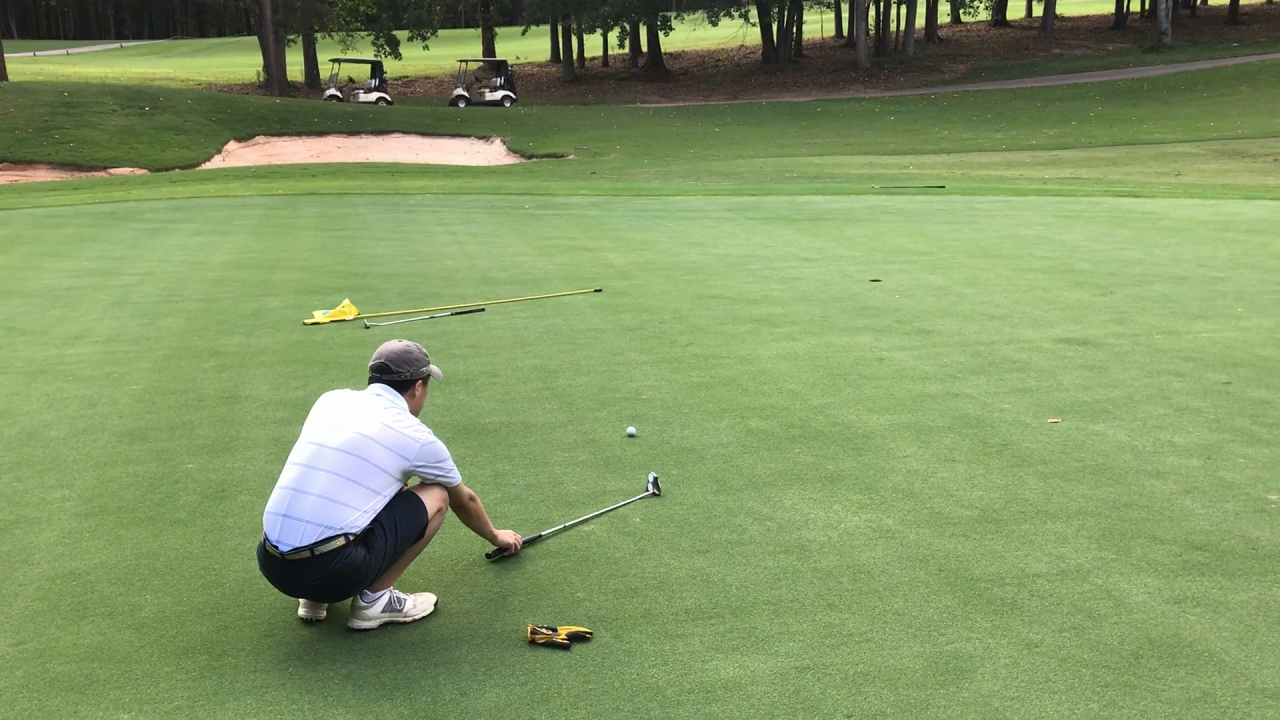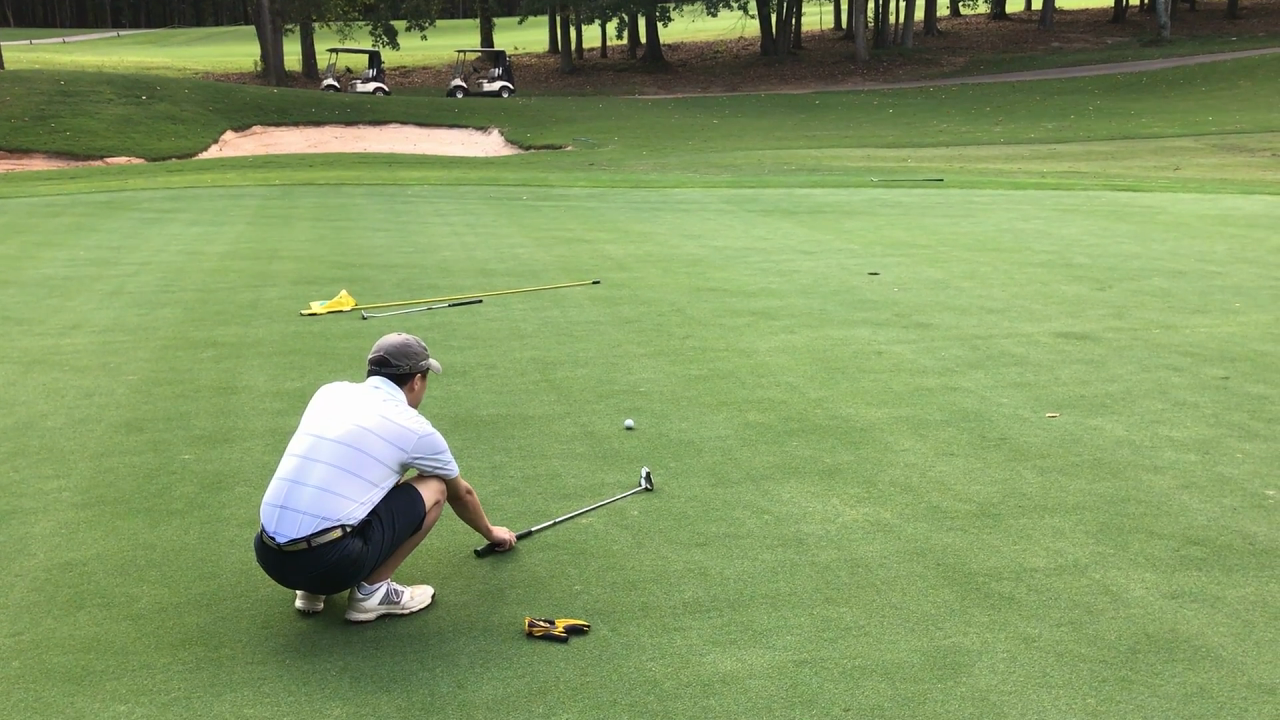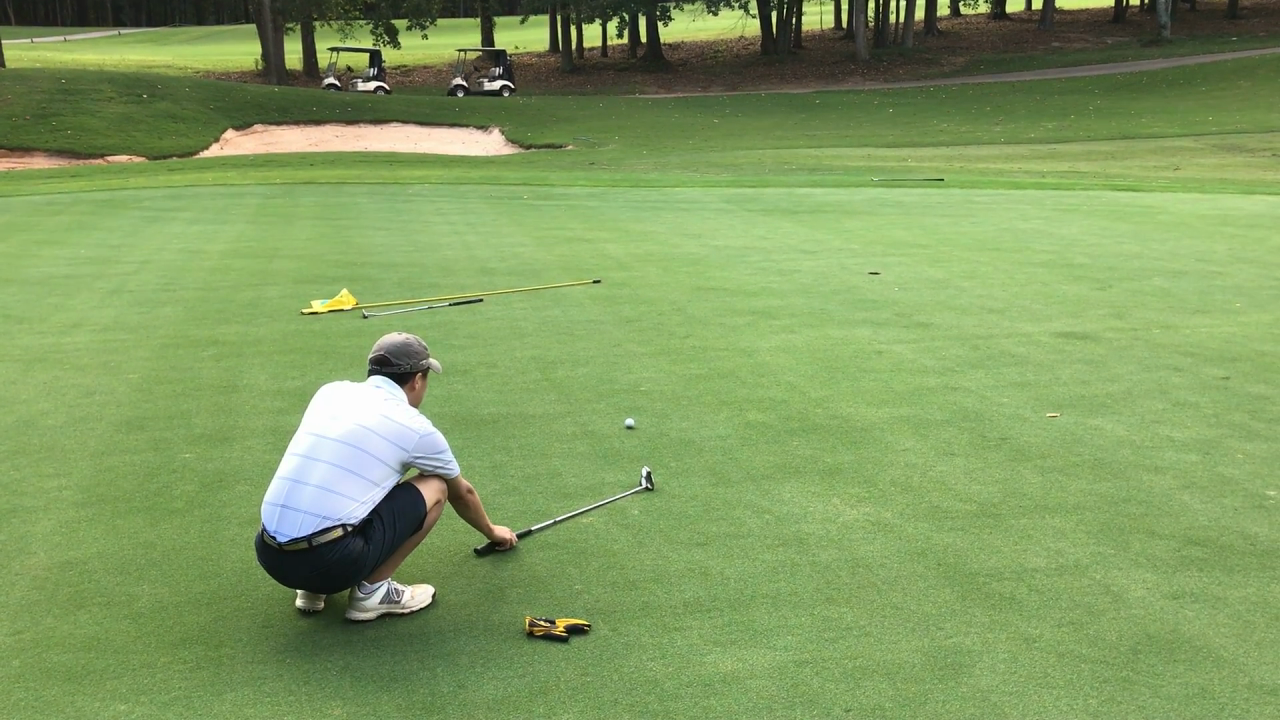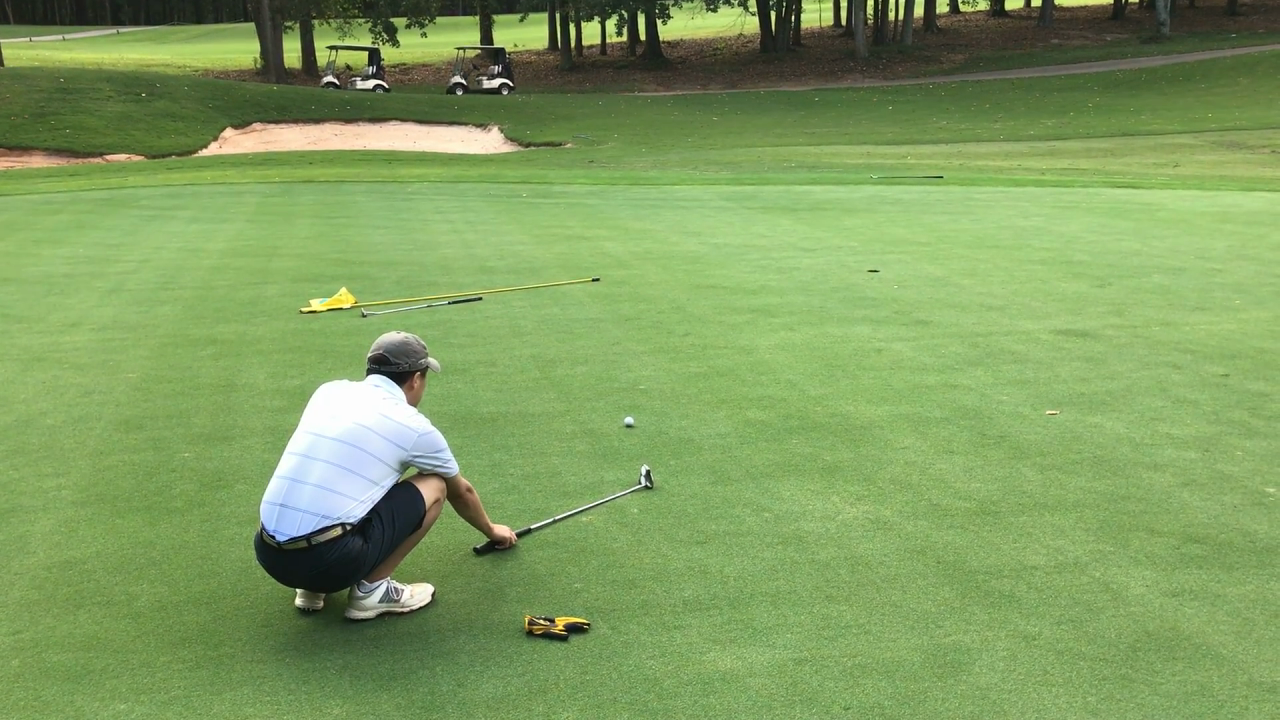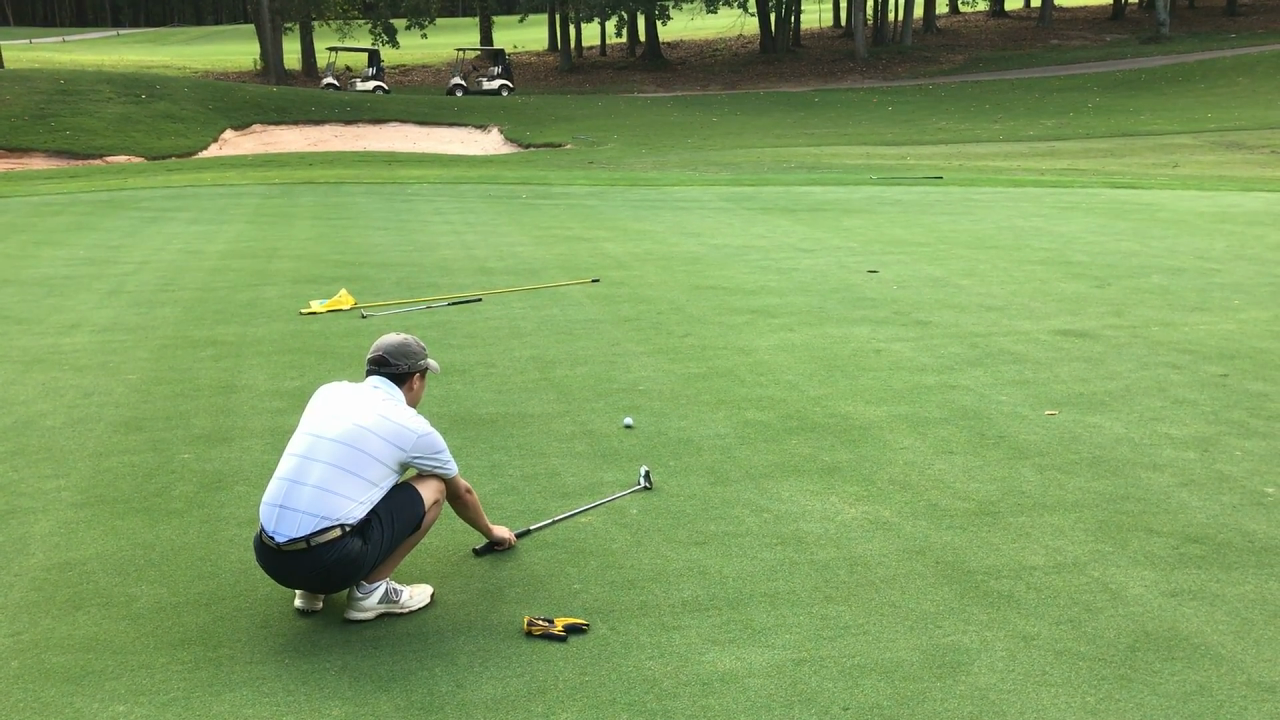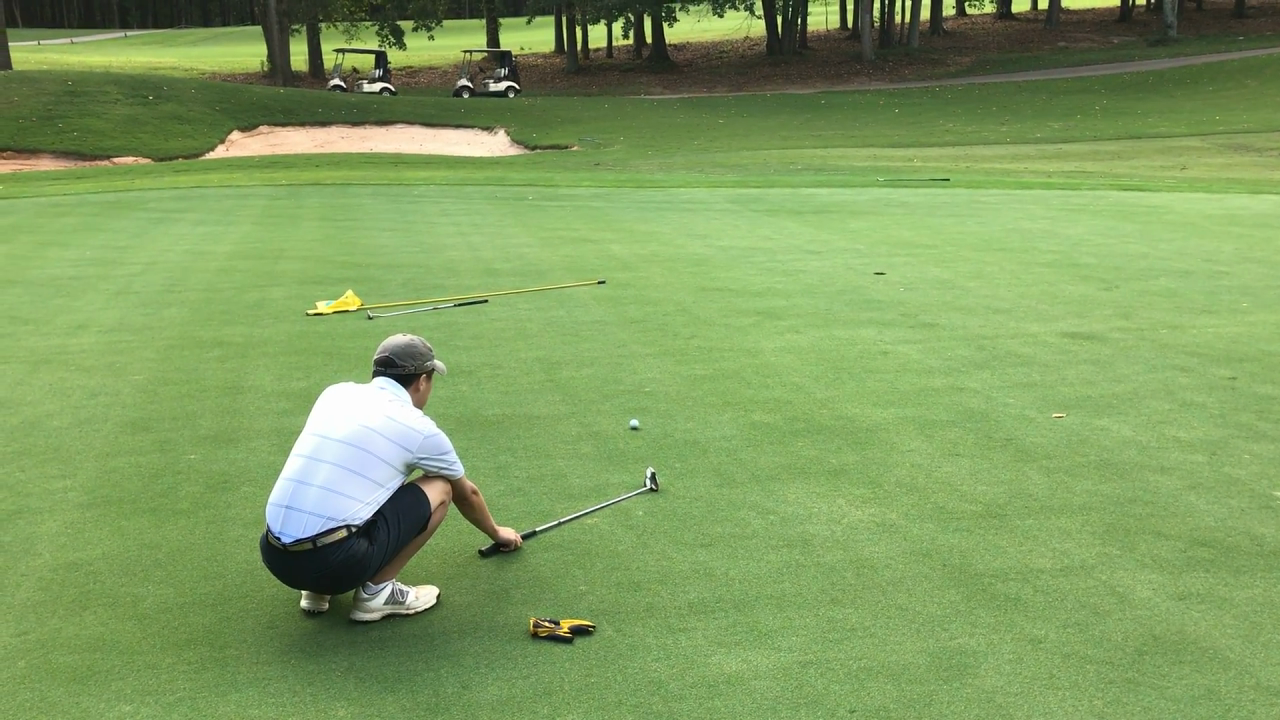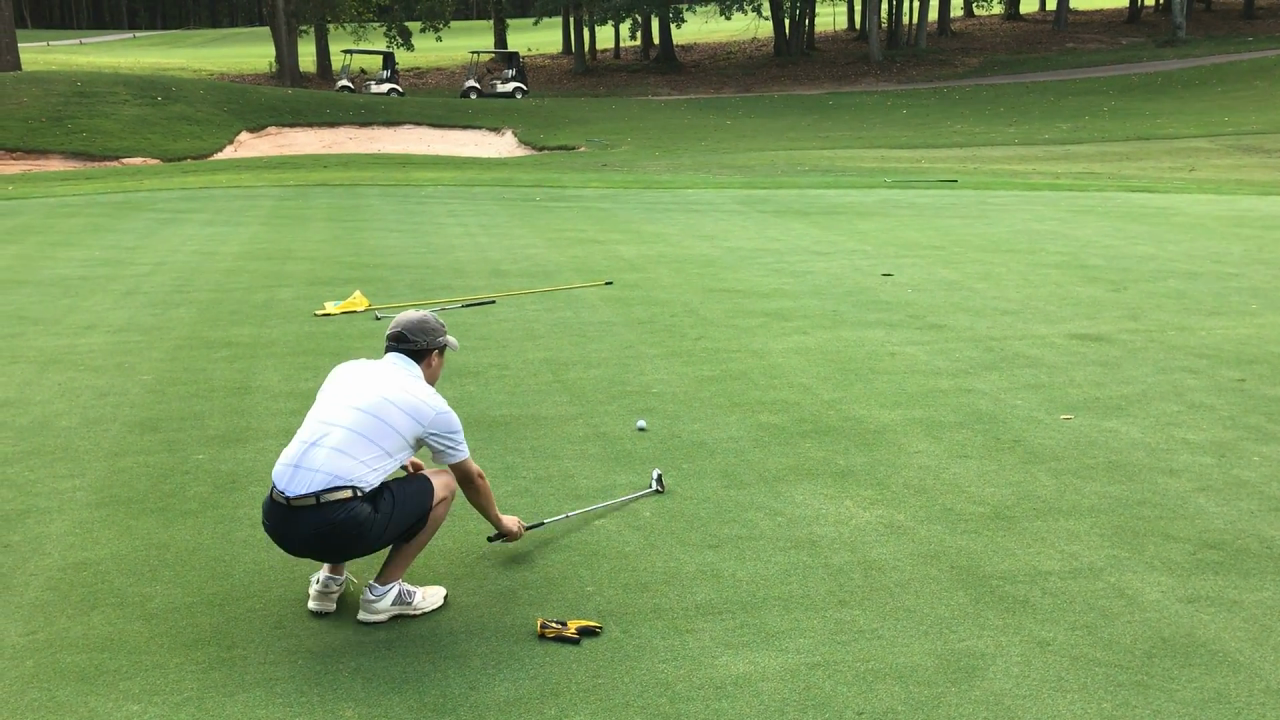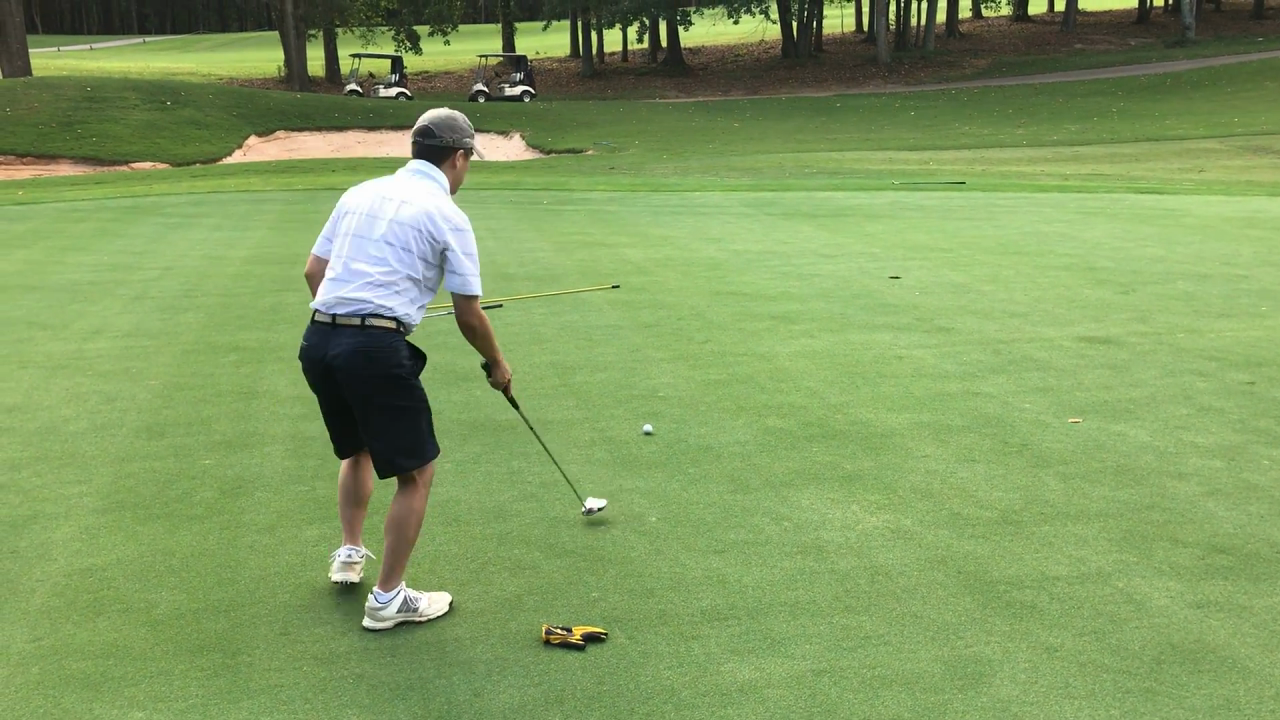
dt=0.5s
person 1, frame 1
left shoulder: (330, 400)
right shoulder: (415, 435)
right elbow: (464, 501)
right wrist: (495, 536)
left hip: (271, 564)
right hip: (332, 570)
right knee: (436, 497)
left ankle: (314, 599)
right ankle: (374, 600)
person 1, frame 2
left shoulder: (330, 392)
right shoulder: (414, 427)
right elbow: (461, 495)
right wrist: (490, 532)
left hip: (269, 555)
right hip: (328, 561)
right knee: (434, 489)
left ankle: (313, 587)
right ankle: (371, 592)
person 1, frame 3
left shoulder: (330, 391)
right shoulder: (415, 427)
right elbow: (462, 494)
right wrist: (491, 531)
left hip: (269, 554)
right hip: (329, 560)
right knee: (435, 488)
left ankle: (313, 587)
right ankle: (372, 591)
person 1, frame 4
left shoulder: (329, 391)
right shoulder: (413, 426)
right elbow: (461, 493)
right wrist: (491, 530)
left hip: (269, 554)
right hip: (328, 559)
right knee: (434, 487)
left ankle: (313, 587)
right ankle: (371, 590)
person 1, frame 5
left shoulder: (328, 392)
right shoulder: (412, 426)
right elbow: (460, 493)
right wrist: (491, 531)
left hip: (268, 555)
right hip: (328, 560)
right knee: (433, 488)
left ankle: (311, 588)
right ankle: (370, 591)
person 1, frame 6
left shoulder: (335, 393)
right shoulder: (419, 428)
right elbow: (466, 495)
right wrist: (496, 533)
left hip: (274, 555)
right hip: (334, 561)
right knee: (440, 489)
left ankle: (317, 588)
right ankle: (376, 591)
person 1, frame 7
left shoulder: (348, 369)
right shoulder: (429, 404)
right elbow: (470, 477)
right wrist: (499, 520)
left hip: (278, 520)
right hip: (334, 523)
right knee: (442, 487)
left ankle: (329, 581)
right ankle: (383, 594)
person 1, frame 8
left shoulder: (360, 193)
right shoulder: (448, 216)
left elbow: (314, 270)
right elbow: (468, 316)
right wrist: (498, 366)
left hip: (318, 340)
right hip: (377, 347)
left knee: (357, 452)
right knee: (416, 474)
left ankle: (350, 554)
right ankle: (387, 599)
